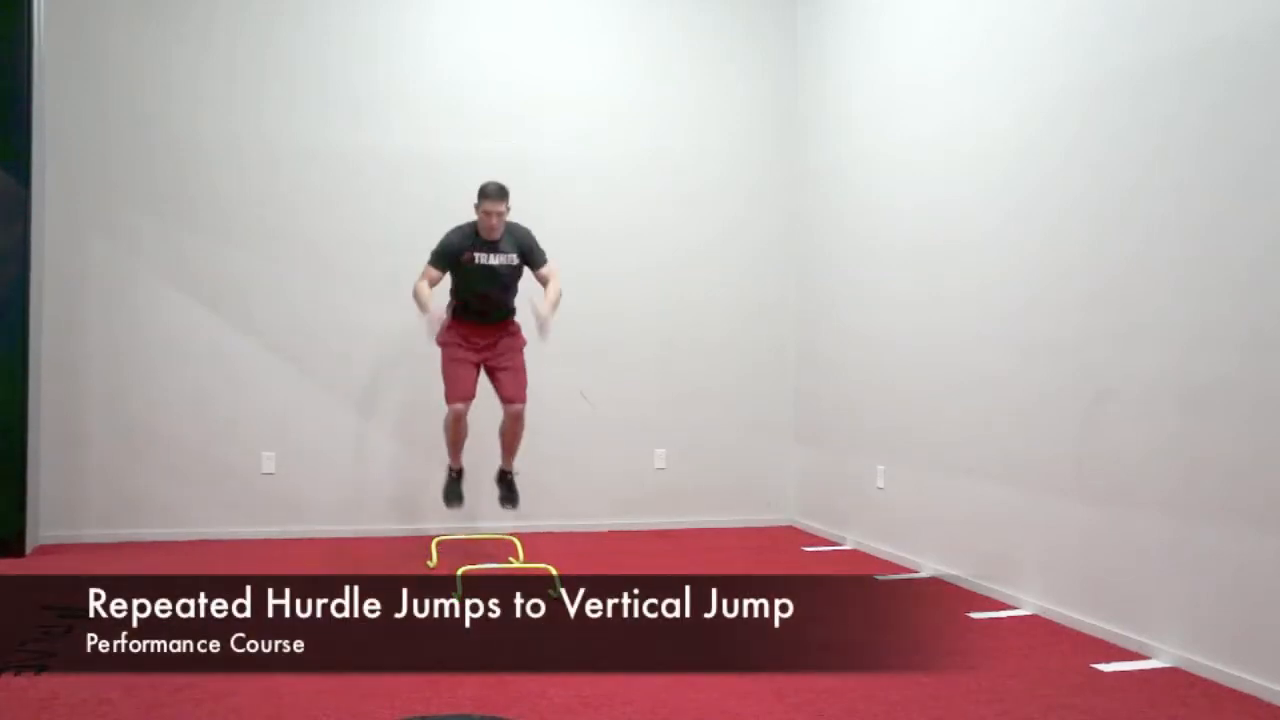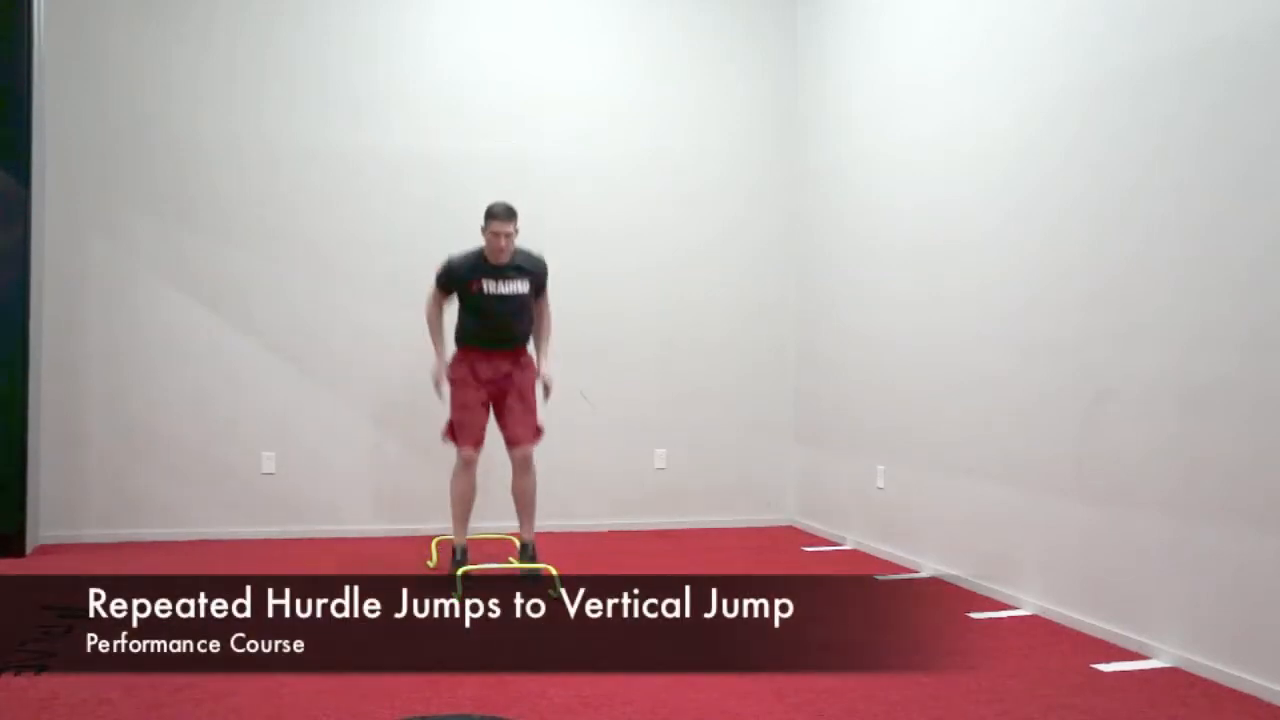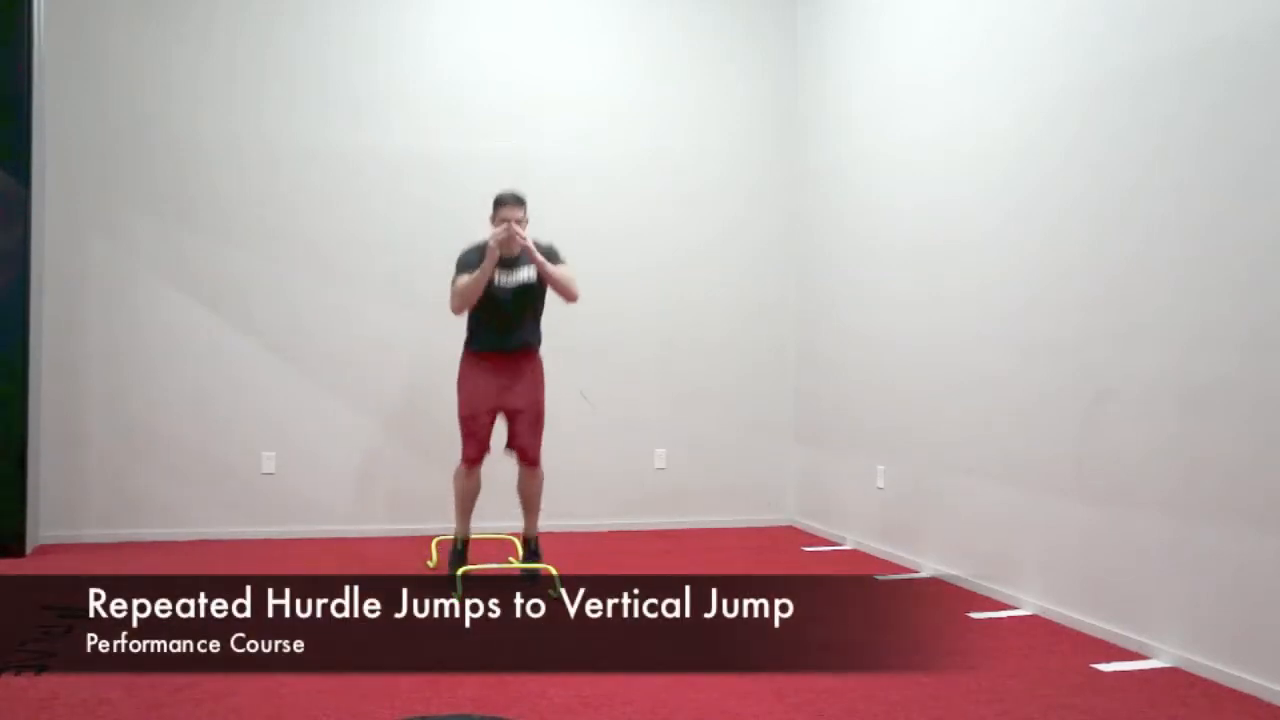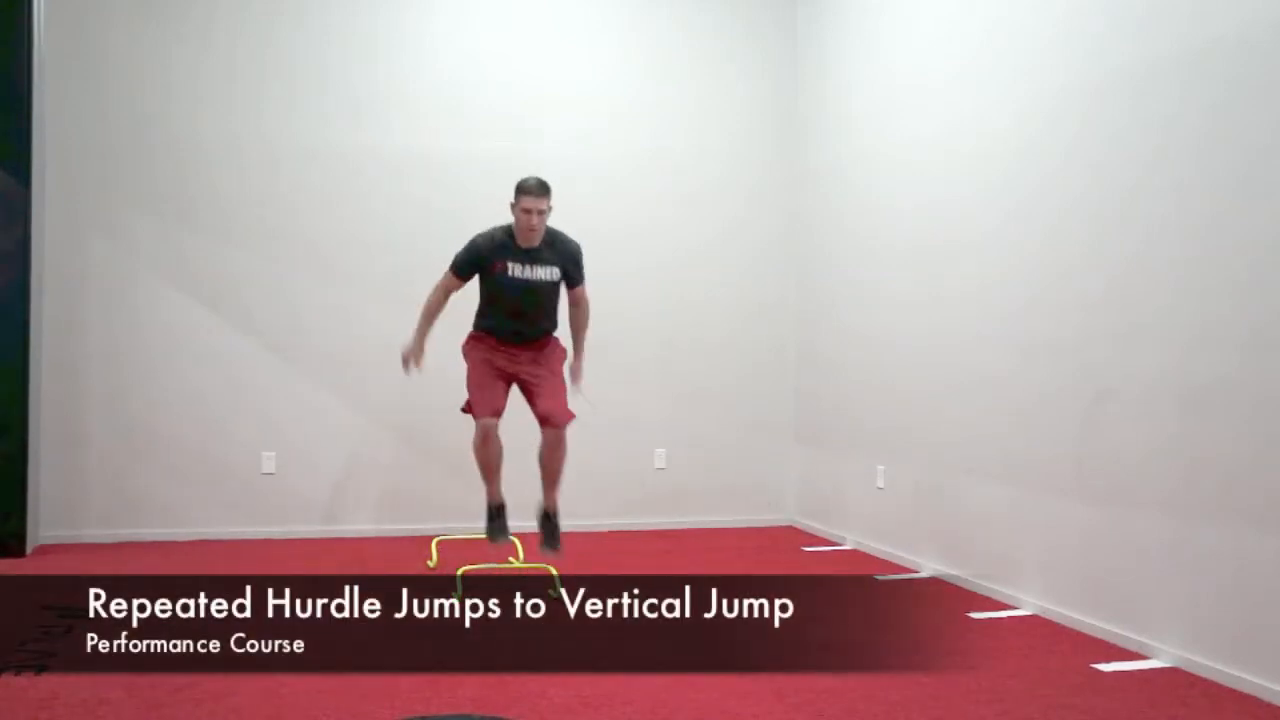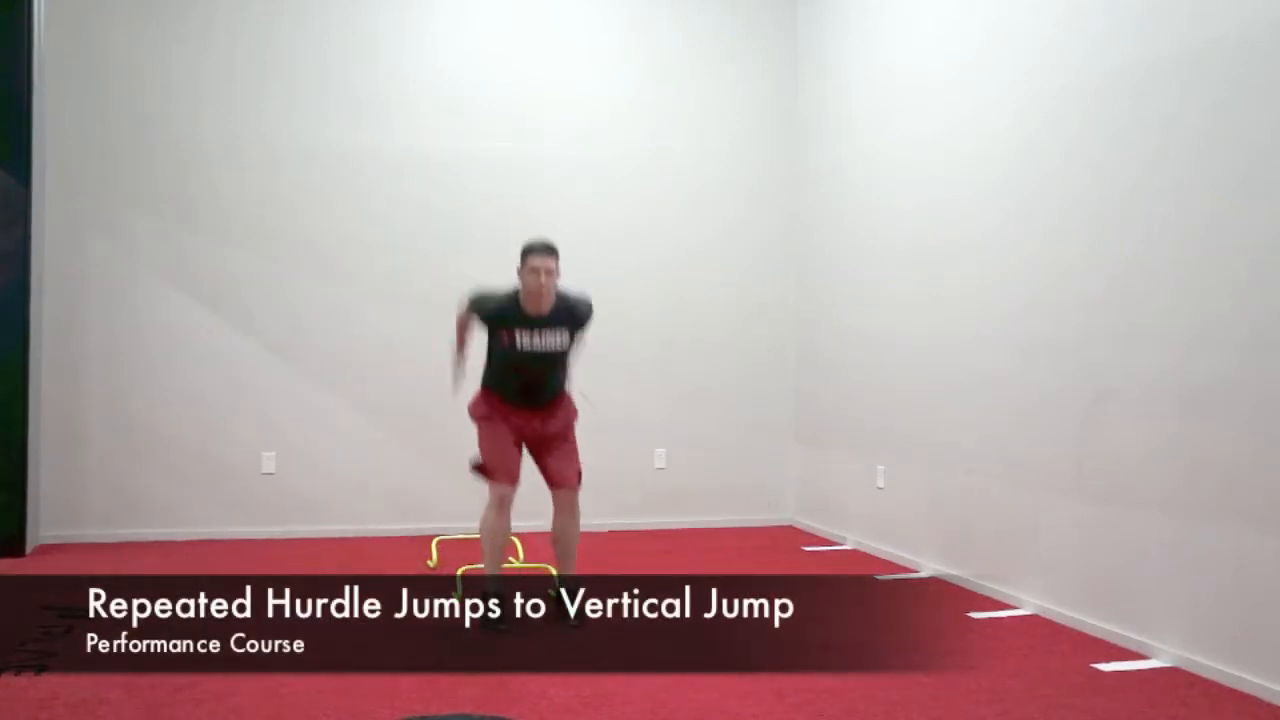
dt=0.2s
person 1, frame 1
left shoulder: (522, 239)
right shoulder: (456, 240)
left elbow: (551, 280)
right elbow: (423, 283)
left wrist: (546, 309)
right wrist: (431, 312)
left hip: (504, 333)
right hip: (461, 333)
left knee: (515, 409)
right knee: (458, 408)
left ankle: (506, 473)
right ankle: (455, 470)
person 1, frame 2
left shoulder: (534, 266)
right shoulder: (461, 267)
left elbow: (541, 309)
right elbow: (436, 303)
left wrist: (543, 361)
right wrist: (439, 357)
left hip: (516, 366)
right hip: (470, 367)
left knee: (523, 456)
right knee: (466, 457)
left ankle: (527, 545)
right ankle: (460, 550)
person 1, frame 3
left shoulder: (543, 253)
right shoulder: (474, 257)
left elbow: (571, 293)
right elbow: (457, 304)
left wrist: (534, 254)
right wrist: (490, 259)
left hip: (526, 370)
right hip: (479, 368)
left knee: (529, 461)
right knee: (471, 460)
left ankle: (531, 540)
right ankle: (461, 541)
person 1, frame 4
left shoulder: (566, 249)
right shoulder: (485, 245)
left elbow: (578, 300)
right elbow: (445, 287)
left wrist: (579, 353)
right wrist: (419, 339)
left hip: (540, 351)
right hip: (489, 348)
left knee: (555, 427)
right knee: (486, 425)
left ankle: (549, 510)
right ankle: (494, 504)
person 1, frame 5
left shoulder: (576, 310)
right shoulder: (496, 307)
right elbow: (468, 310)
right wrist: (461, 352)
left hip: (552, 411)
right hip: (500, 410)
left knee: (567, 493)
right knee: (501, 492)
left ankle: (567, 590)
right ankle: (491, 591)
